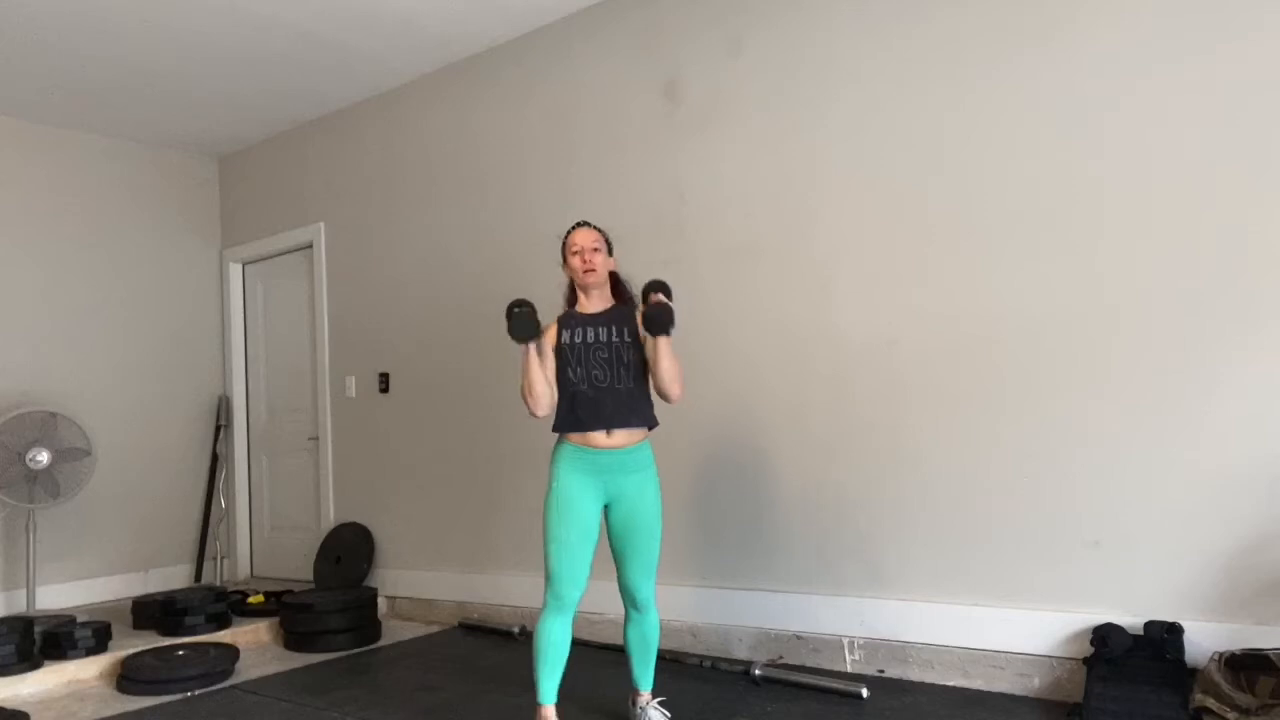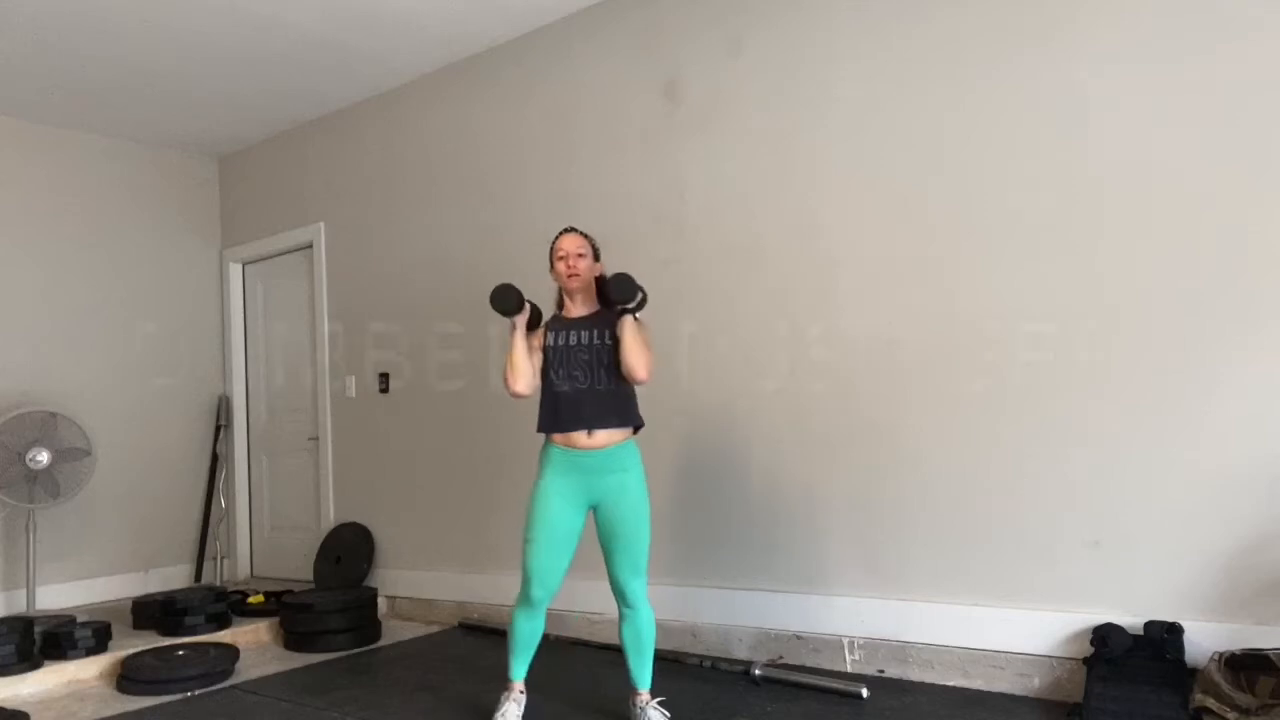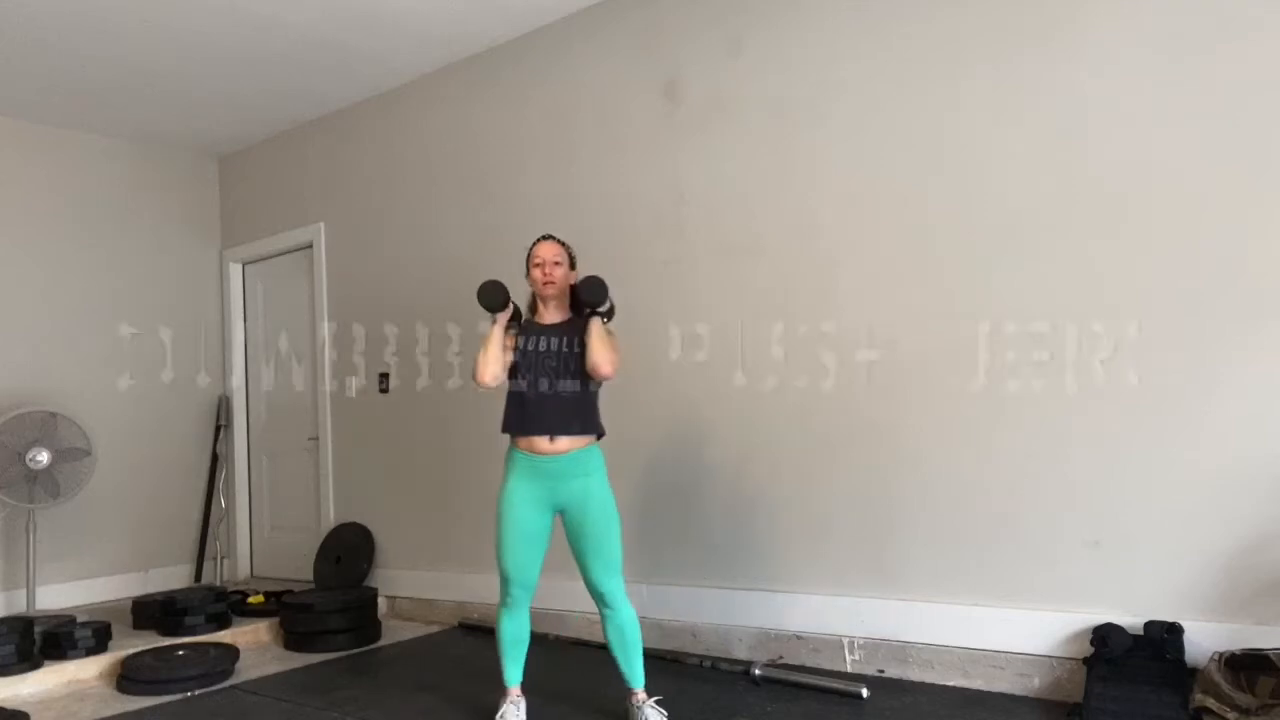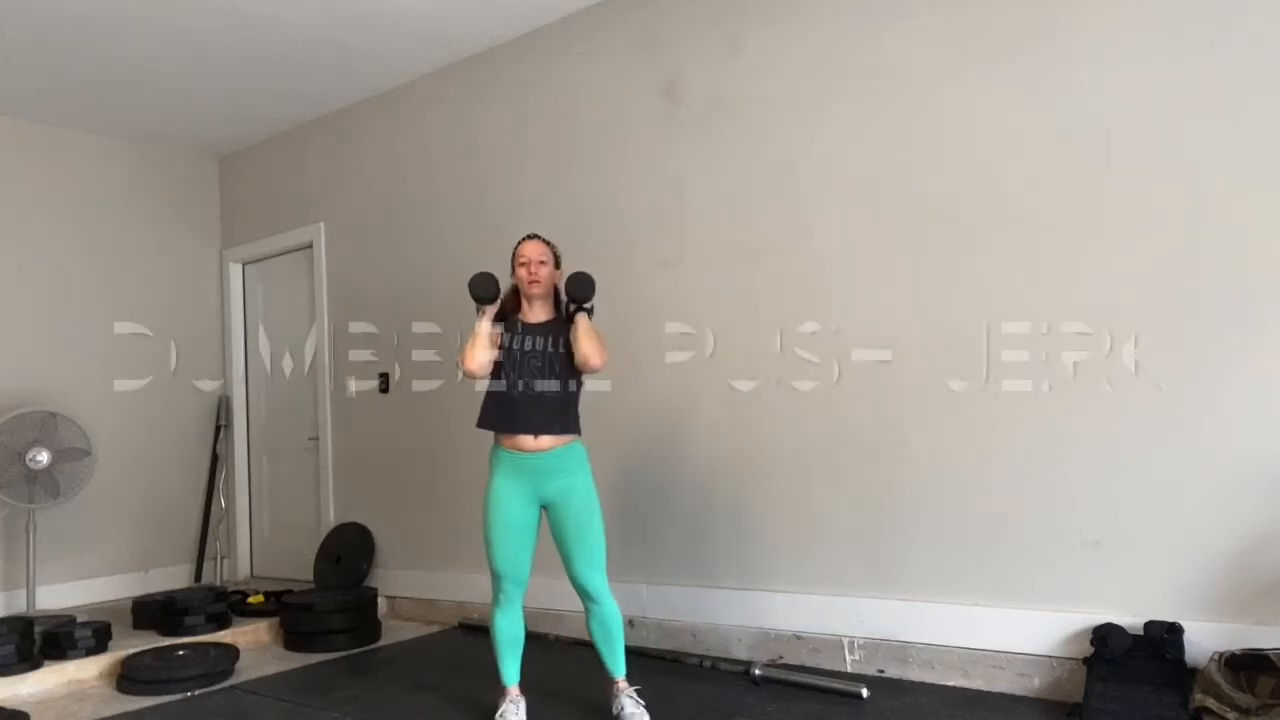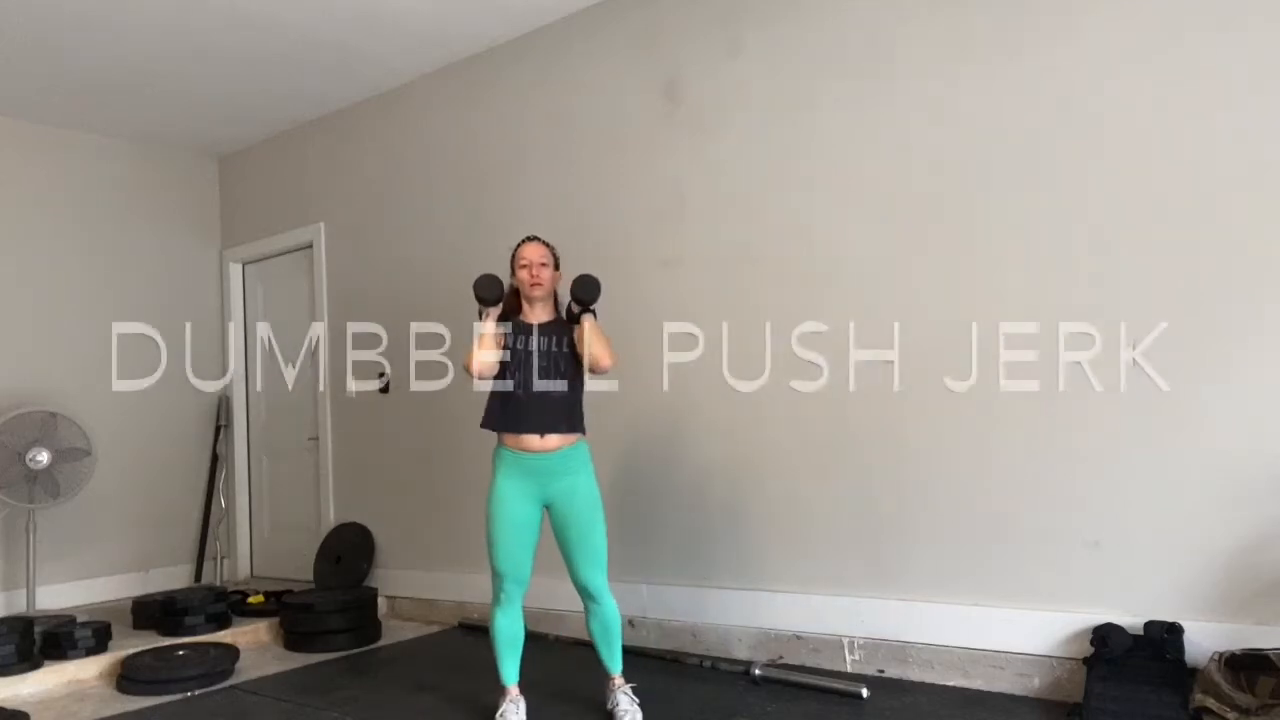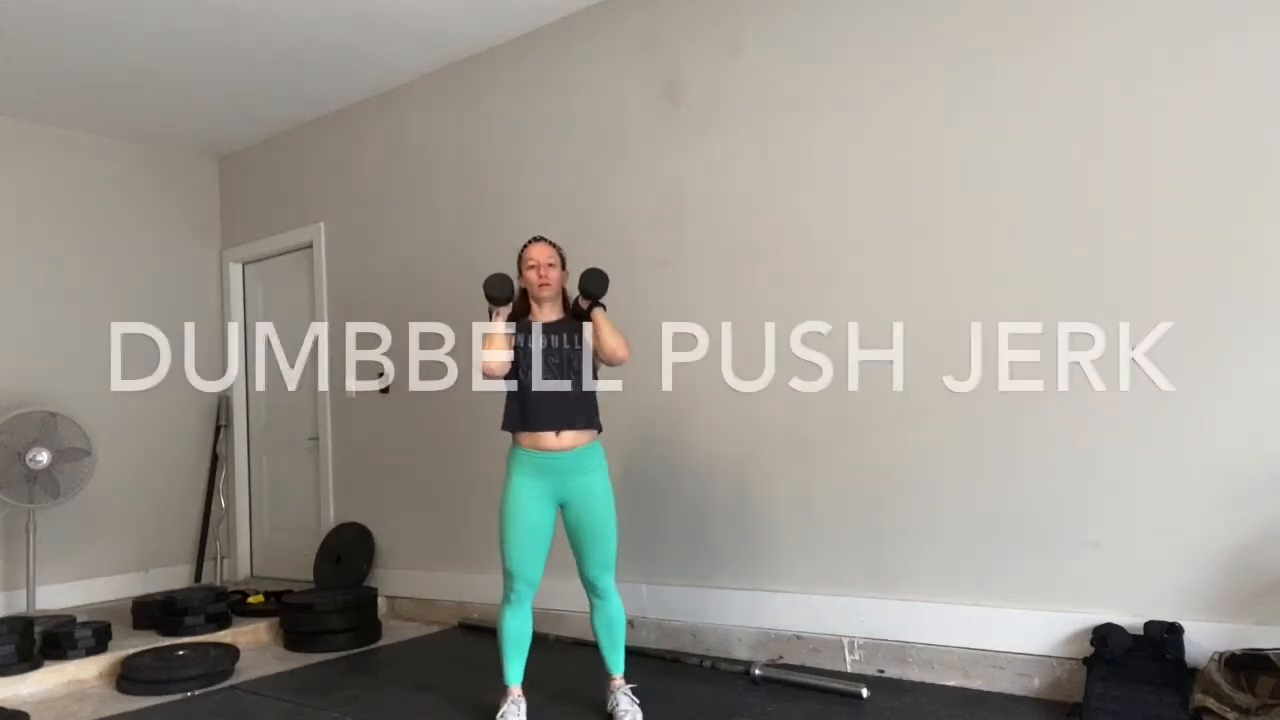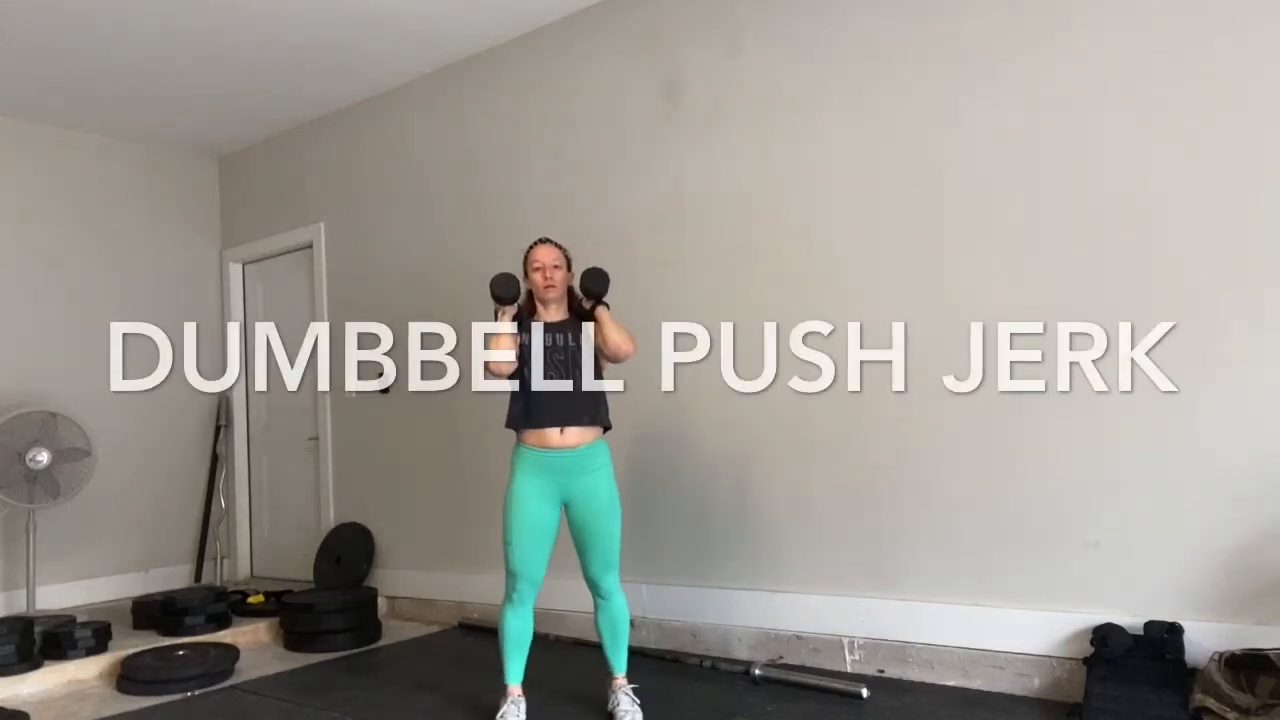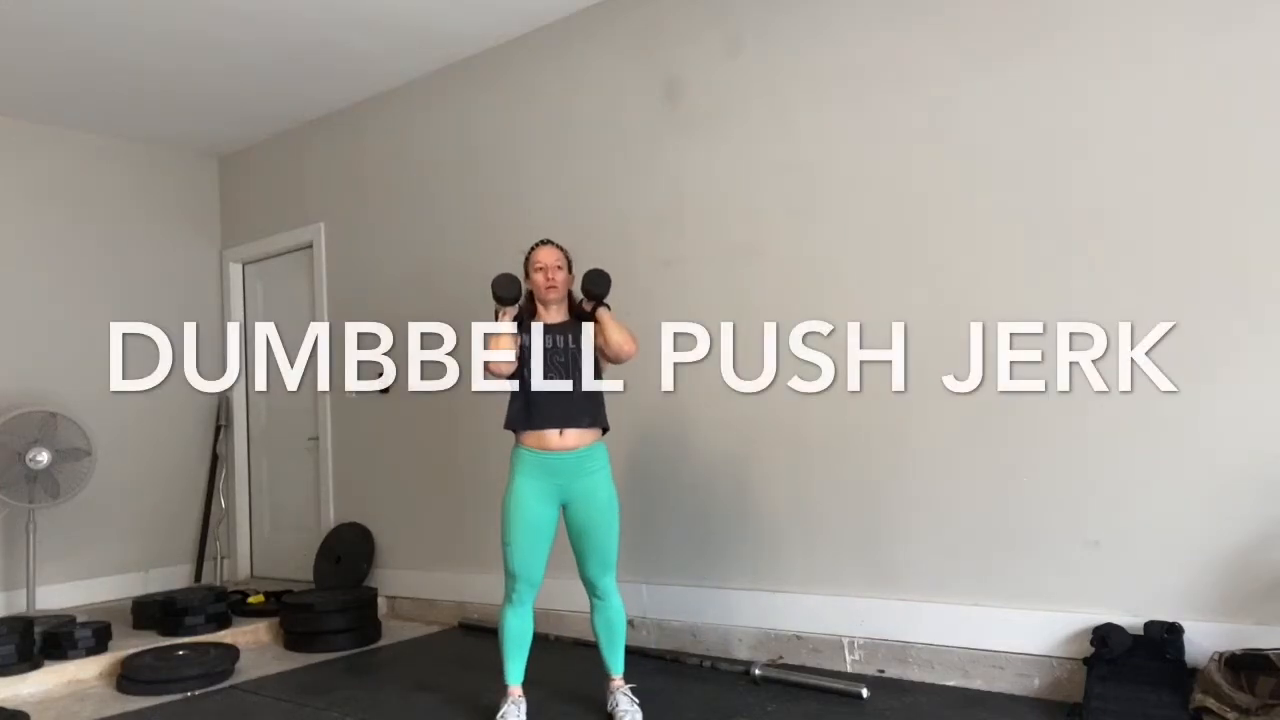
dt=0.2s
person 1, frame 1
left shoulder: (639, 319)
right shoulder: (557, 330)
left elbow: (672, 391)
right elbow: (540, 408)
left wrist: (662, 330)
right wrist: (528, 346)
left hip: (635, 467)
right hip: (576, 467)
left knee: (640, 595)
right knee: (563, 595)
person 1, frame 2
left shoulder: (618, 322)
right shoulder: (545, 333)
left elbow: (640, 372)
right elbow: (519, 386)
left wrist: (626, 314)
right wrist: (517, 327)
left hip: (619, 466)
right hip: (561, 467)
left knee: (632, 592)
right knee: (536, 591)
person 1, frame 3
left shoulder: (589, 329)
right shoulder: (517, 336)
left elbow: (604, 369)
right elbow: (486, 377)
left wrist: (593, 316)
right wrist: (499, 324)
left hip: (583, 470)
right hip: (525, 473)
left knee: (609, 590)
right knee: (515, 591)
person 1, frame 4
left shoulder: (572, 328)
right shoulder: (501, 331)
left elbow: (594, 361)
right elbow: (474, 366)
left wrist: (580, 312)
right wrist: (486, 315)
left hip: (566, 467)
right hip: (510, 470)
left knee: (593, 585)
right knee: (507, 589)
person 1, frame 5
left shoulder: (574, 329)
right shoulder: (503, 331)
left elbow: (602, 362)
right elbow: (480, 368)
left wrist: (584, 313)
right wrist: (489, 315)
left hip: (570, 467)
right hip: (513, 470)
left knee: (593, 584)
right knee: (508, 589)
person 1, frame 6
left shoulder: (583, 328)
right shoulder: (513, 330)
left elbow: (618, 354)
right elbow: (492, 367)
left wrist: (594, 308)
right wrist: (499, 315)
left hip: (585, 466)
right hip: (529, 470)
left knee: (601, 583)
right knee: (518, 587)
person 1, frame 7
left shoulder: (589, 329)
right shoulder: (518, 330)
left elbow: (624, 350)
right elbow: (498, 366)
left wrist: (598, 307)
right wrist: (505, 315)
left hip: (590, 466)
right hip: (533, 469)
left knee: (605, 582)
right knee: (521, 587)
person 1, frame 8
left shoulder: (589, 329)
right shoulder: (518, 330)
left elbow: (625, 350)
right elbow: (498, 366)
left wrist: (599, 308)
right wrist: (506, 315)
left hip: (589, 467)
right hip: (532, 469)
left knee: (602, 583)
right knee: (520, 587)
